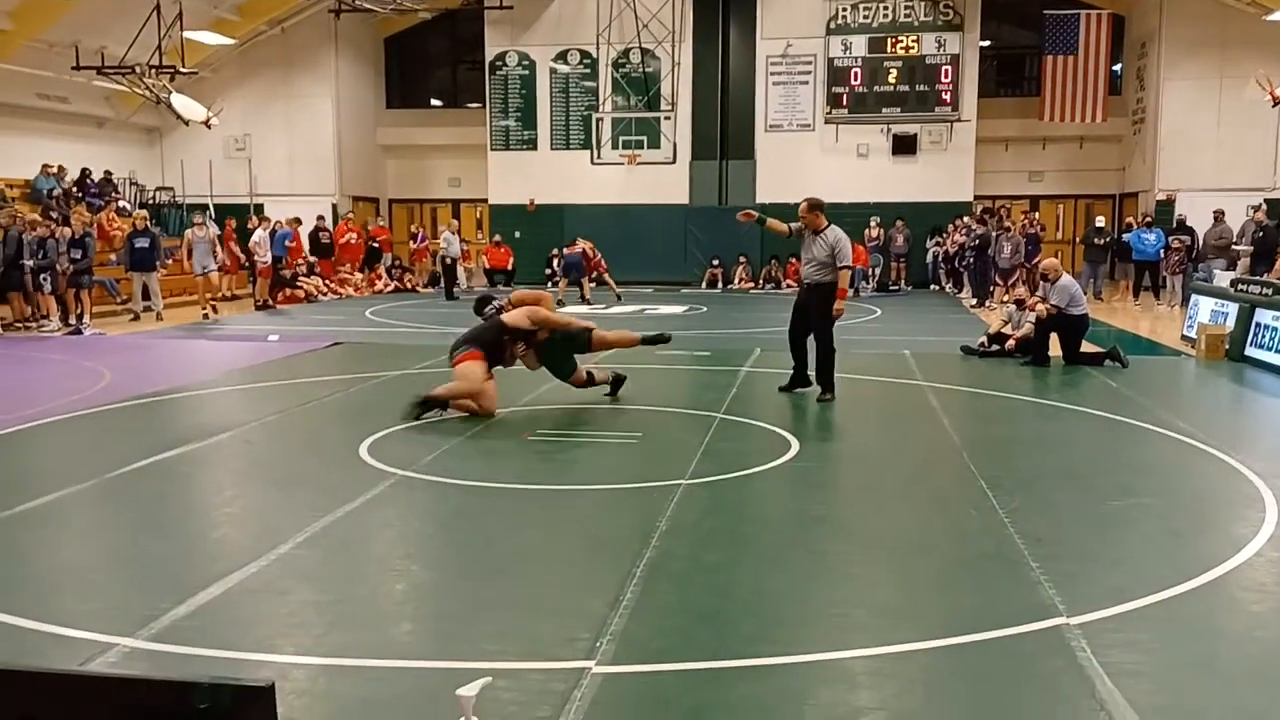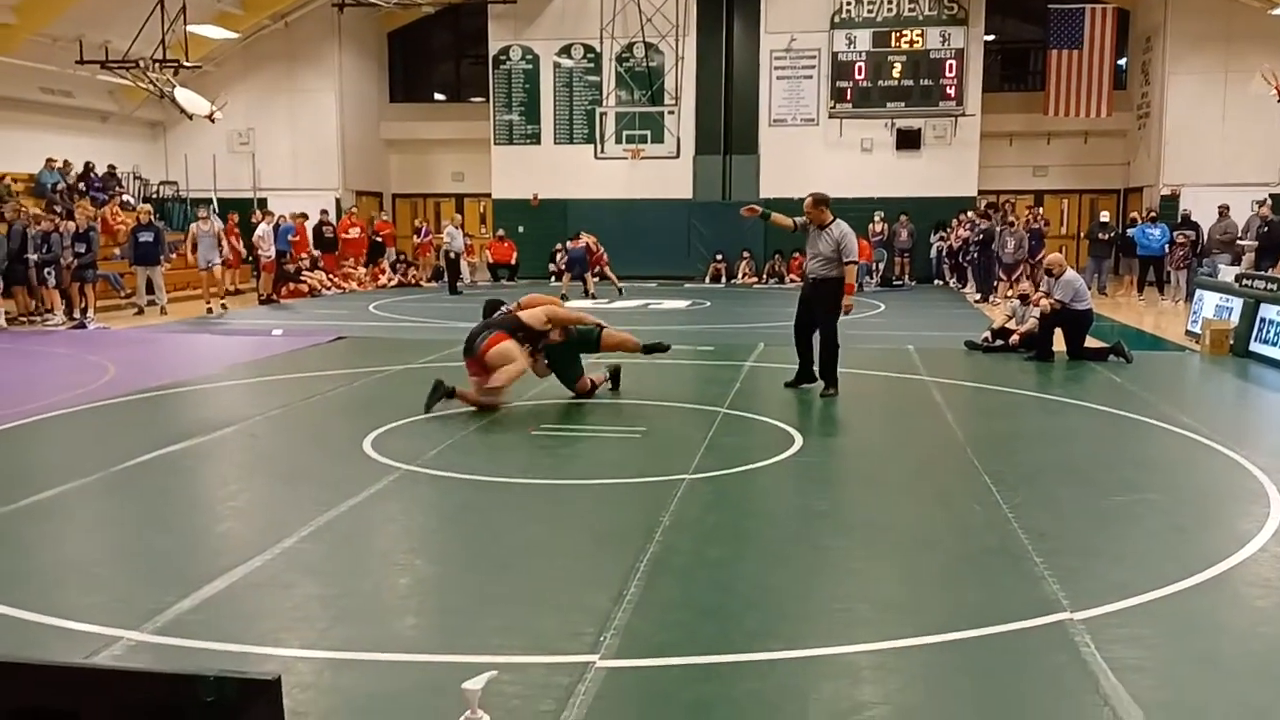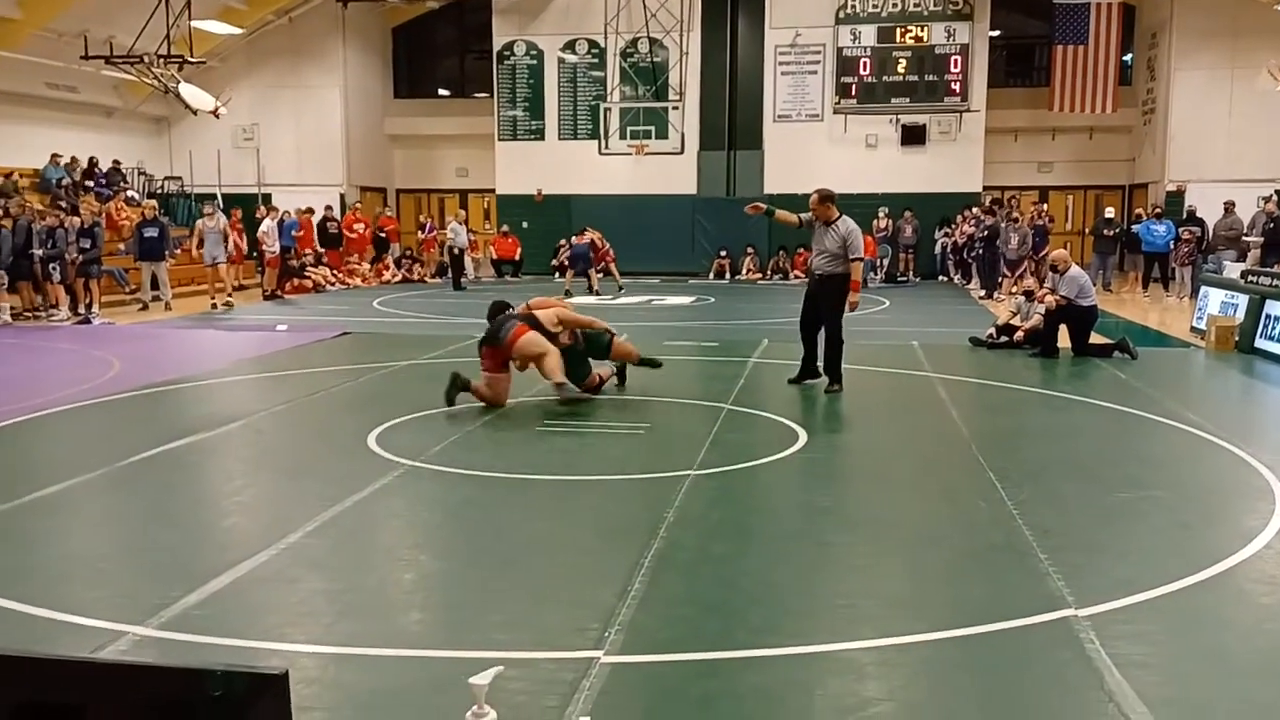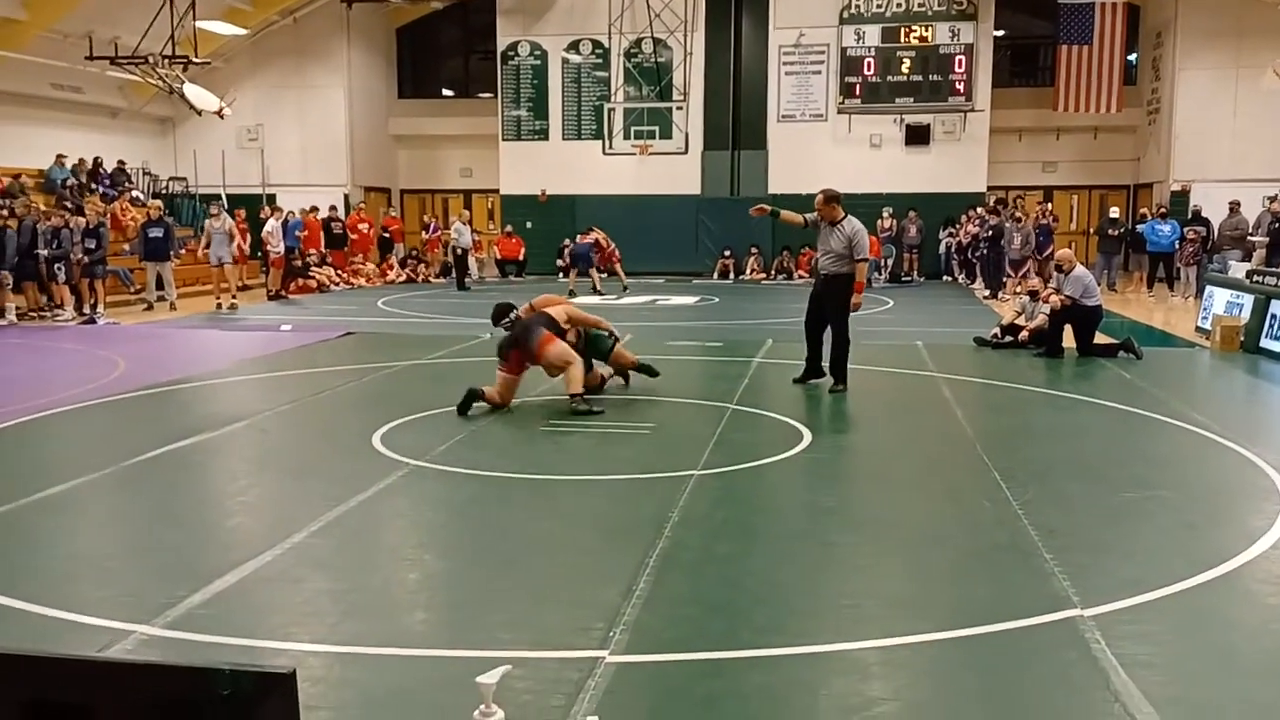
dt=0.1s
person 1, frame 1
left shoulder: (838, 238)
right shoulder: (804, 229)
left elbow: (845, 269)
right elbow: (782, 228)
left wrist: (841, 299)
right wrist: (758, 218)
left hip: (825, 292)
right hip: (805, 290)
left knee: (823, 340)
right knee: (796, 334)
left ankle: (827, 388)
right ankle: (799, 377)
person 1, frame 2
left shoulder: (843, 232)
right shoulder: (809, 224)
left elbow: (851, 265)
right elbow: (787, 222)
left wrist: (848, 295)
right wrist: (762, 213)
left hip: (830, 287)
right hip: (810, 284)
left knee: (828, 336)
right knee: (801, 330)
left ankle: (831, 383)
right ankle: (805, 373)
person 1, frame 3
left shoulder: (849, 229)
right shoulder: (815, 220)
left elbow: (856, 262)
right elbow: (792, 219)
left wrist: (854, 291)
right wrist: (767, 210)
left hip: (836, 283)
right hip: (815, 281)
left knee: (833, 332)
right knee: (807, 326)
left ankle: (835, 379)
right ankle: (809, 369)
person 1, frame 4
left shoulder: (855, 229)
right shoulder: (820, 220)
left elbow: (862, 262)
right elbow: (798, 219)
left wrist: (858, 292)
right wrist: (772, 212)
left hip: (841, 283)
right hip: (821, 280)
left knee: (839, 332)
right knee: (812, 326)
left ankle: (840, 379)
right ankle: (813, 369)
person 2, frame 1
left shoulder: (517, 299)
left elbow: (546, 298)
left hip: (558, 333)
right hip: (547, 351)
left knee: (606, 340)
right knee: (580, 381)
left ankle: (645, 339)
right ankle: (612, 377)
person 2, frame 2
left shoulder: (526, 304)
left elbow: (557, 305)
left wrist: (554, 329)
left hip: (569, 334)
right hip: (557, 351)
left knee: (615, 340)
right knee: (584, 389)
left ankle: (645, 348)
right ankle: (608, 374)
person 2, frame 3
left shoulder: (534, 306)
left elbow: (565, 308)
right elbow: (521, 366)
left hip: (580, 338)
right hip: (564, 354)
left knee: (622, 350)
right knee: (592, 386)
left ankle: (641, 360)
right ankle: (613, 371)
person 2, frame 4
left shoulder: (538, 305)
left wrist: (570, 332)
left hip: (583, 336)
left knee: (626, 361)
right knee: (594, 385)
left ankle: (636, 365)
right ankle: (614, 372)
person 3, frame 1
right shoulder: (531, 313)
right elbow: (567, 322)
right wrist: (586, 325)
left hip: (471, 350)
right hip: (468, 348)
left knee: (488, 409)
right knee: (467, 387)
left ankle: (442, 402)
right ankle: (427, 400)
person 3, frame 2
right shoulder: (546, 314)
right elbow: (581, 318)
right wrist: (598, 322)
left hip: (475, 347)
right hip: (487, 334)
left knee: (488, 402)
right knee: (521, 364)
left ankle: (449, 390)
right ankle: (491, 391)
person 3, frame 3
right shoulder: (556, 315)
right elbow: (592, 323)
right wrist: (607, 328)
left hip: (489, 342)
right hip: (507, 328)
left knee: (497, 400)
right knee: (551, 353)
left ankle: (462, 383)
right ankle: (562, 388)
person 3, frame 4
right shoulder: (563, 311)
right elbow: (598, 322)
right wrist: (611, 329)
left hip: (508, 344)
right hip: (527, 335)
left knee: (502, 400)
right knee: (574, 362)
left ankle: (477, 393)
right ankle: (577, 401)
